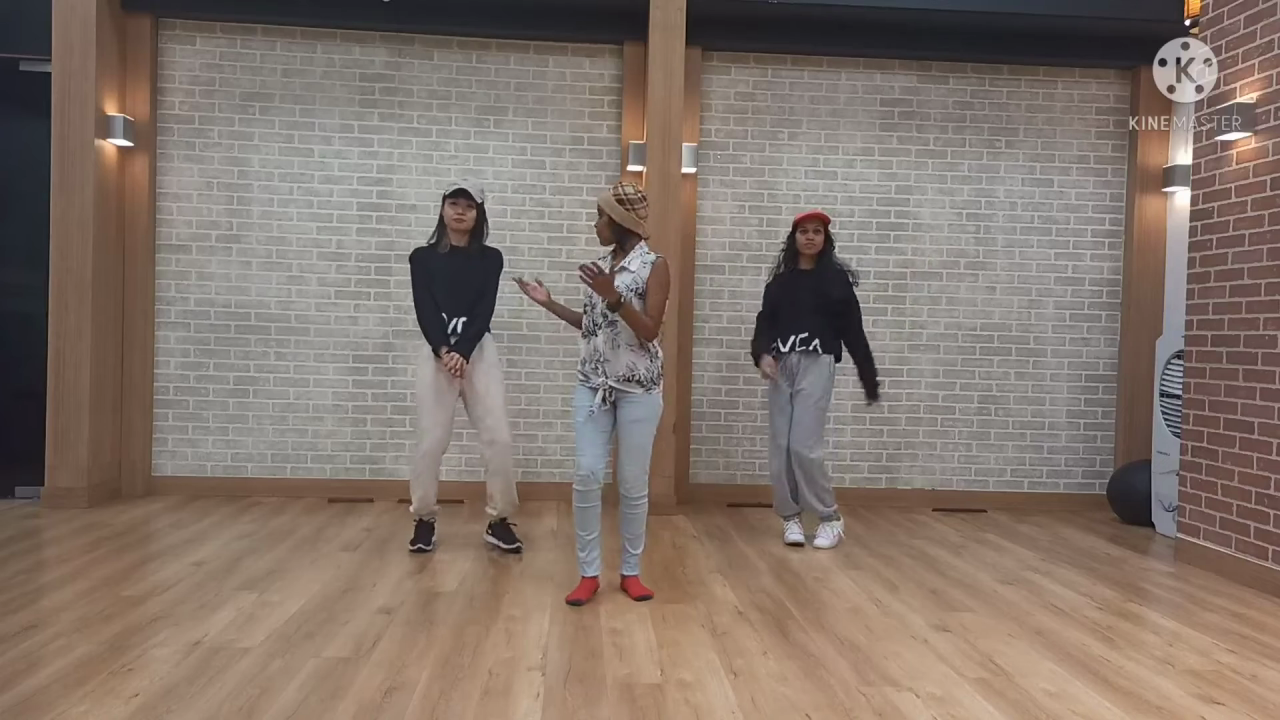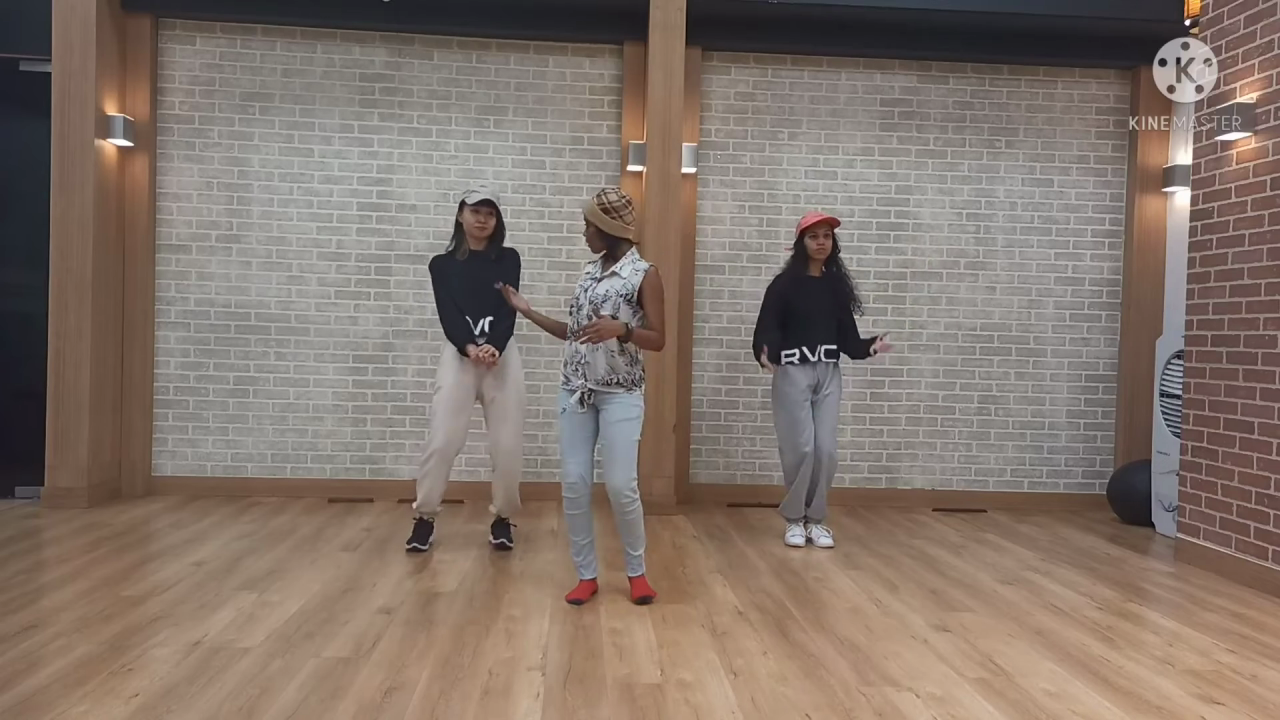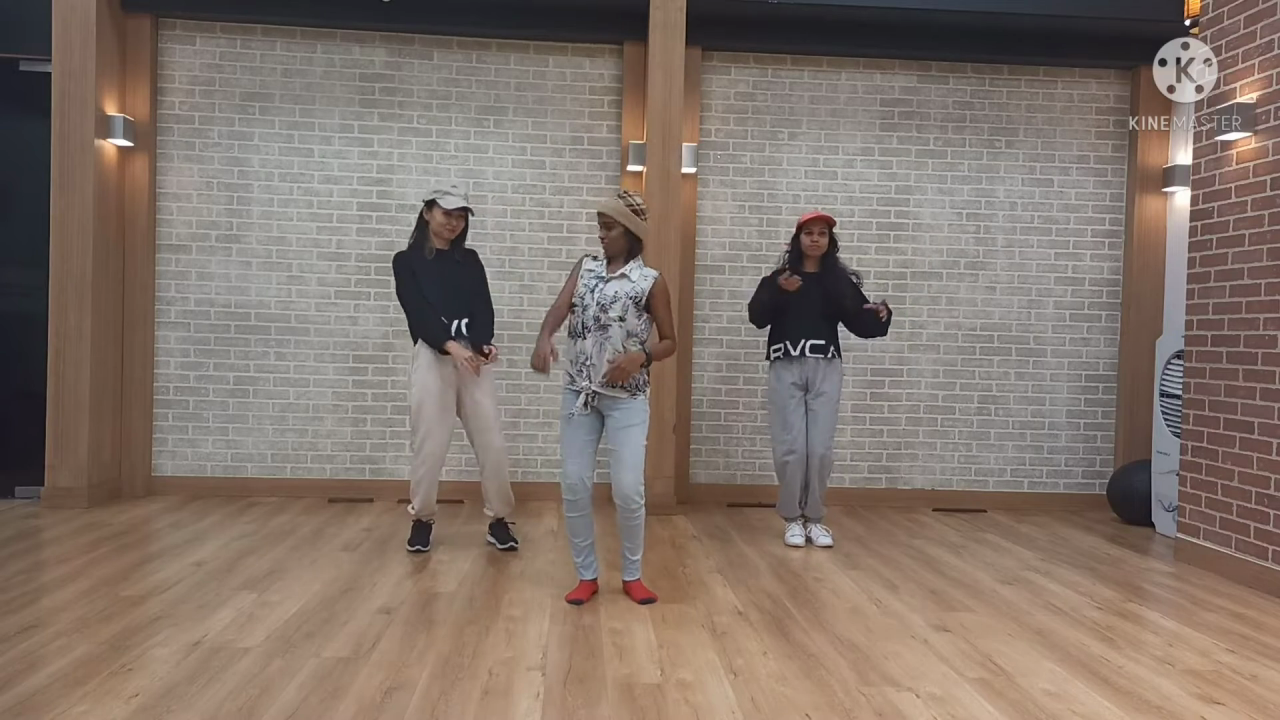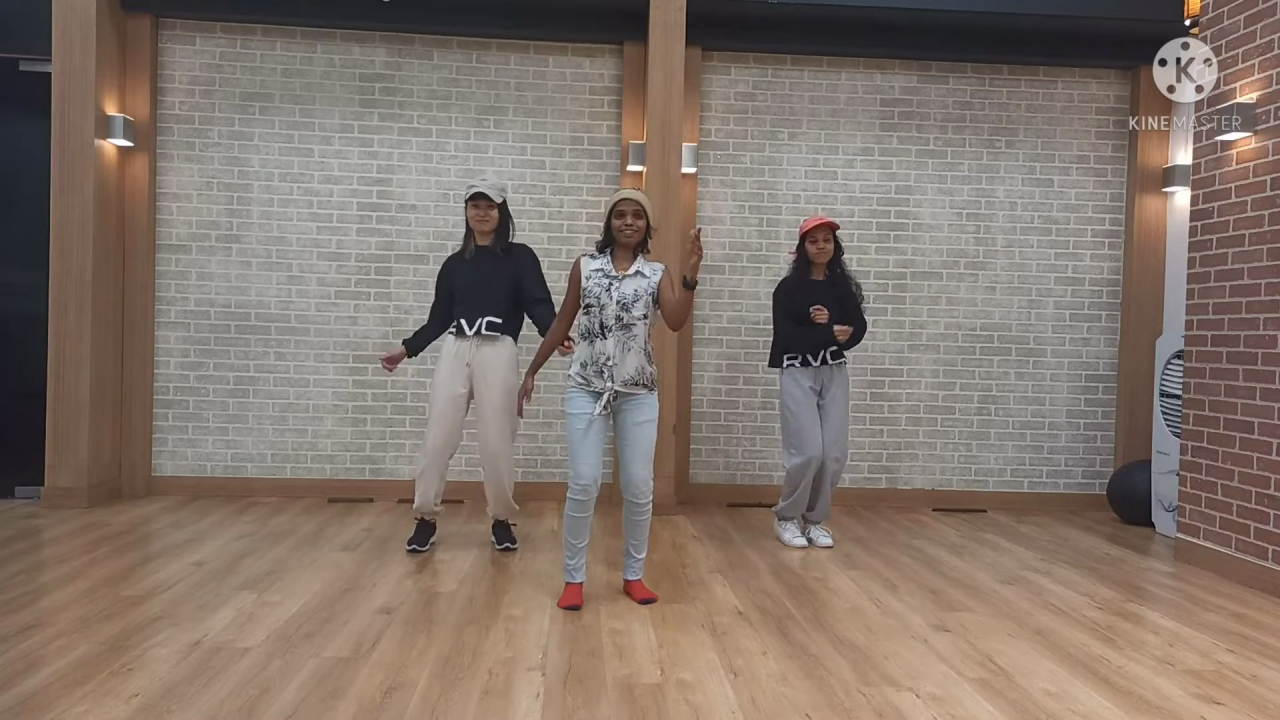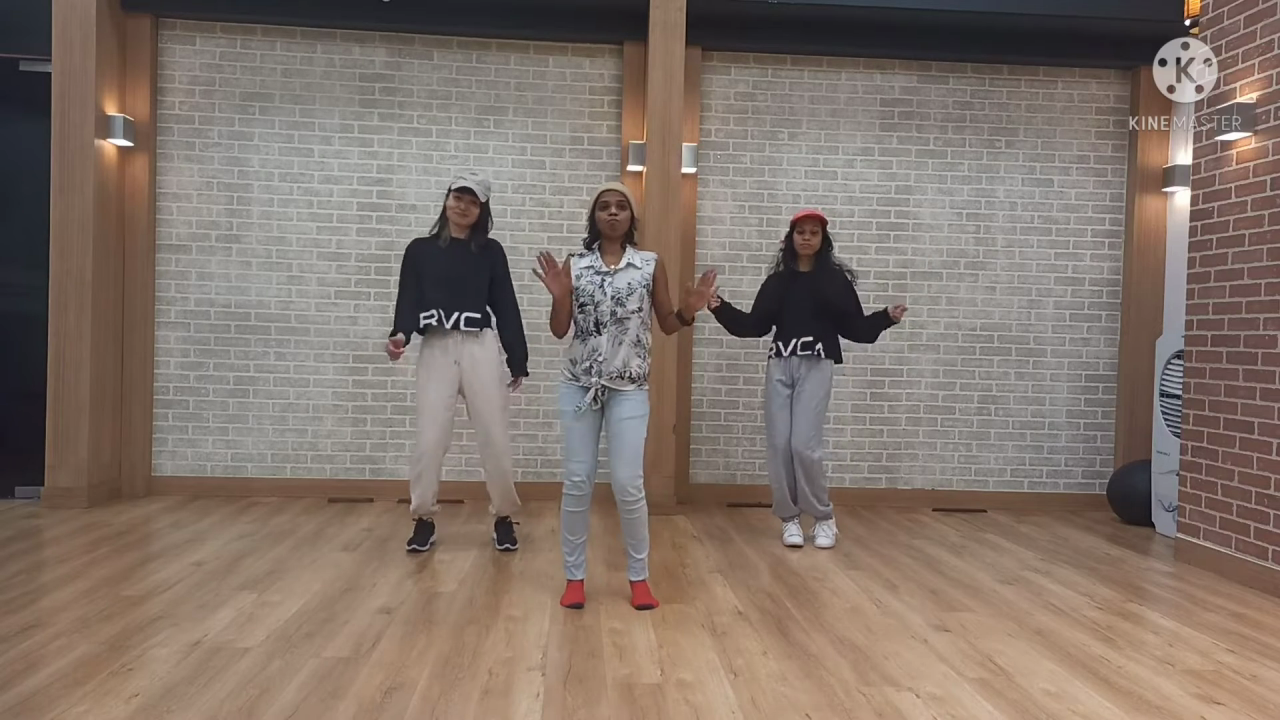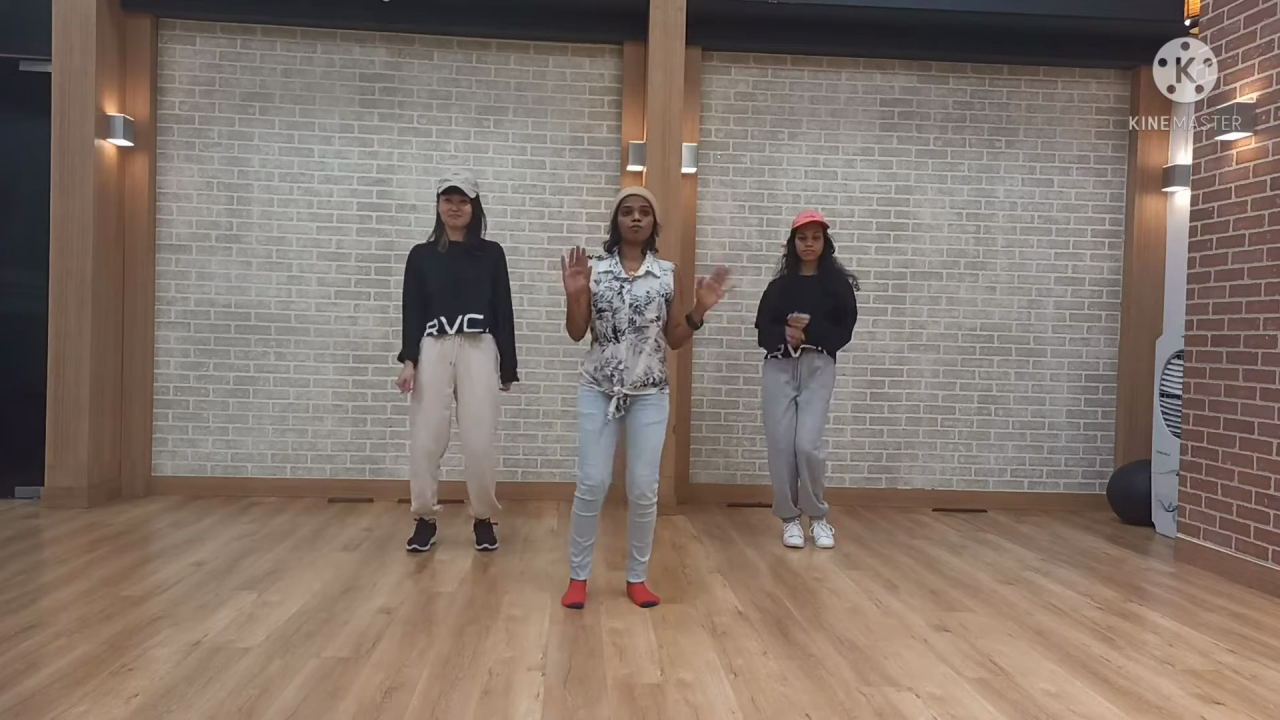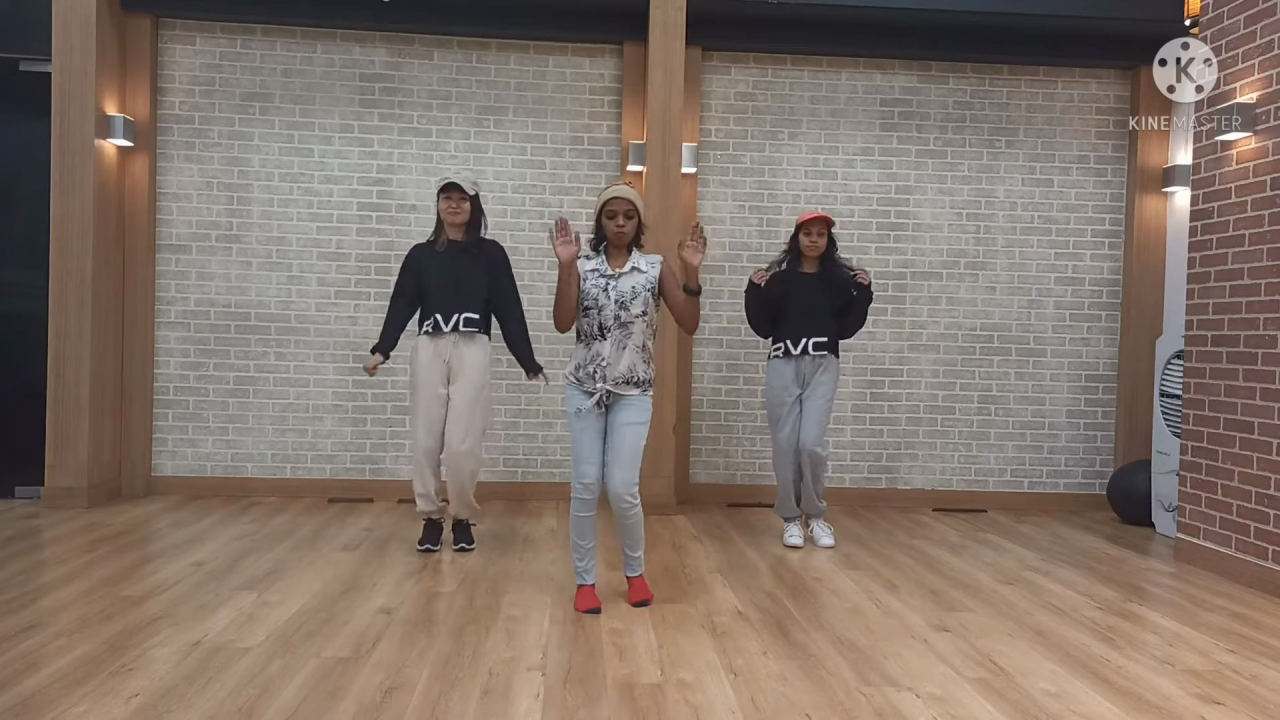
dt=0.7s
person 1, frame 1
left shoulder: (654, 266)
right shoulder: (602, 266)
left elbow: (648, 330)
left wrist: (613, 297)
right wrist: (550, 304)
left hip: (639, 388)
right hip: (593, 384)
left knee: (633, 482)
right knee: (586, 476)
left ankle: (630, 571)
right ankle: (588, 573)
person 1, frame 2
left shoulder: (645, 275)
right shoulder: (590, 271)
left elbow: (657, 340)
left wrist: (621, 330)
right wrist: (528, 312)
left hip: (621, 394)
right hip: (576, 391)
left knee: (621, 485)
right knee: (574, 484)
left ankle: (636, 571)
right ankle: (587, 575)
person 1, frame 3
left shoulder: (652, 282)
right shoulder: (585, 267)
left elbow: (668, 343)
right elbow: (558, 311)
left wrist: (640, 357)
right wrist: (543, 339)
left hip: (627, 397)
right hip: (578, 391)
left knee: (627, 490)
right knee: (574, 486)
left ankle: (632, 575)
right ankle: (586, 575)
person 1, frame 4
left shoulder: (658, 274)
right shoulder: (585, 266)
left elbow: (677, 322)
right elbow: (562, 322)
left wrist: (690, 276)
right wrist: (532, 371)
left hip: (638, 392)
right hip: (586, 388)
left knee: (639, 488)
right knee: (584, 483)
left ankle: (633, 575)
right ankle: (573, 578)
person 1, frame 5
left shoulder: (652, 265)
right shoulder: (574, 265)
left elbow: (666, 324)
right elbow: (559, 331)
left wrist: (689, 309)
right wrist: (559, 296)
left hip: (628, 387)
right hip: (578, 384)
left knee: (627, 484)
right knee: (576, 481)
left ankle: (638, 577)
right ankle: (575, 576)
person 1, frame 6
left shoulder: (668, 273)
right shoulder: (594, 269)
left elbow: (675, 339)
right elbow: (577, 333)
left wrist: (700, 309)
right wrist: (575, 294)
left hip: (649, 393)
right hip: (598, 390)
left knee: (643, 490)
right knee: (592, 484)
left ankle: (636, 577)
right ankle: (578, 576)
person 1, frame 7
left shoulder: (657, 268)
right shoulder: (583, 265)
left elbow: (689, 324)
right elbow: (562, 324)
left wrist: (691, 272)
right wrist: (566, 266)
left hip: (632, 392)
right hip: (583, 389)
left knee: (622, 488)
right knee: (585, 485)
left ankle: (635, 571)
right ankle: (585, 580)
person 2, frame 1
left shoulder: (490, 258)
right shoulder: (423, 257)
left elbow: (484, 310)
right elbow: (424, 311)
left wrist: (462, 352)
right wrist: (443, 351)
left hip: (479, 351)
right hip: (435, 352)
left knee: (497, 437)
right knee: (430, 441)
left ankle: (499, 521)
right ankle: (424, 521)
person 2, frame 2
left shoulder: (508, 259)
right shoulder: (442, 264)
left elbow: (509, 309)
right elbow: (447, 314)
left wrist: (494, 347)
right wrist: (470, 348)
left hip: (502, 355)
right hip: (458, 354)
left knee: (507, 443)
right knee: (442, 440)
left ankle: (502, 519)
right ankle: (425, 519)
person 2, frame 3
left shoulder: (470, 261)
right shoulder: (407, 261)
left elbow: (482, 308)
right elbow: (417, 312)
left wrist: (485, 344)
right wrist: (449, 347)
left hip: (472, 356)
right hip: (432, 356)
left knee: (492, 443)
right knee: (429, 444)
left ankle: (499, 521)
right ankle: (422, 520)
person 2, frame 4
left shoulder: (520, 257)
right shoulder: (455, 262)
left elbow: (538, 304)
right elbow: (440, 314)
left wrist: (556, 334)
right wrist: (407, 348)
left hip: (498, 352)
right hip: (455, 351)
left knee: (496, 443)
right knee: (438, 439)
left ankle: (501, 520)
right ankle: (425, 518)
person 2, frame 5
left shoulder: (491, 252)
right shoulder: (420, 250)
left elbow: (505, 306)
right elbow: (408, 298)
left wrist: (517, 358)
right wrist: (400, 333)
left hip: (480, 348)
right hip: (435, 349)
left knee: (494, 437)
right knee: (429, 439)
left ankle: (503, 518)
right ankle: (424, 520)
person 2, frame 6
left shoulder: (491, 254)
right shoulder: (422, 255)
left elbow: (502, 311)
right elbow: (413, 310)
left wrist: (508, 365)
right wrist: (409, 361)
left hip: (478, 351)
right hip: (434, 350)
left knee: (479, 443)
right knee: (426, 441)
left ankle: (483, 519)
right ankle: (425, 520)
person 2, frame 7
left shoulder: (490, 254)
right shoulder: (421, 254)
left elbow: (508, 307)
right elbow: (402, 304)
left wrist: (528, 360)
right wrist: (381, 350)
left hip: (472, 350)
right hip: (429, 350)
left knee: (462, 443)
right knee: (426, 441)
left ankle: (462, 519)
right ankle: (432, 518)
person 3, frame 1
left shoulder: (836, 279)
right shoulder: (779, 282)
left elbow: (852, 332)
right elbow: (765, 324)
left wrist: (869, 381)
right wrist: (762, 355)
left hip: (818, 366)
right hip: (783, 367)
left knee: (805, 447)
right knee: (781, 447)
left ankle: (830, 517)
right ankle: (791, 517)
person 3, frame 2
left shoulder: (838, 285)
right shoulder: (784, 284)
left elbow: (845, 332)
right elbow: (766, 328)
left wrist: (868, 347)
right wrist: (764, 354)
left hip: (829, 373)
right hip: (792, 371)
left knee: (826, 451)
right knee: (801, 449)
left ankle: (815, 519)
right ankle: (794, 519)
person 3, frame 3
left shoulder: (841, 280)
right shoulder: (779, 278)
left elbow: (863, 325)
right elbow: (757, 316)
left wrist: (881, 316)
right wrist: (779, 292)
left hip: (826, 368)
right hip: (786, 367)
left knee: (820, 448)
right knee: (789, 447)
left ankle: (814, 518)
right ankle: (792, 518)
person 3, frame 4
left shoulder: (844, 287)
right shoulder: (789, 288)
left elbow: (854, 333)
right elbow: (785, 337)
left wrist: (831, 321)
right wrist: (829, 334)
left hip: (834, 374)
right hip: (798, 373)
left knee: (834, 454)
right knee: (806, 452)
left ankle: (815, 519)
right ankle: (786, 517)
person 3, frame 5
left shoulder: (836, 279)
right shoulder: (777, 281)
left elbow: (854, 326)
right elbow: (757, 323)
left wrist: (885, 318)
right wrist: (722, 309)
left hip: (816, 366)
right hip: (779, 365)
left knee: (805, 445)
right knee: (779, 444)
left ankle: (824, 517)
right ankle: (790, 518)
person 3, frame 6
left shoulder: (838, 283)
right shoulder: (780, 285)
left elbow: (844, 332)
right elbow: (764, 332)
left wrist: (811, 329)
right wrist: (785, 335)
left hip: (819, 368)
right hip: (779, 369)
left knee: (808, 445)
right knee: (781, 445)
left ankle: (818, 517)
right ankle: (790, 518)
person 3, frame 7
left shoulder: (838, 281)
right shoulder: (778, 280)
left elbow: (846, 329)
right elbow: (762, 327)
left wrist: (863, 293)
right wrist: (755, 291)
left hip: (823, 367)
right hip: (783, 365)
left knee: (812, 444)
right knee: (785, 443)
left ankle: (815, 515)
right ankle: (791, 518)
